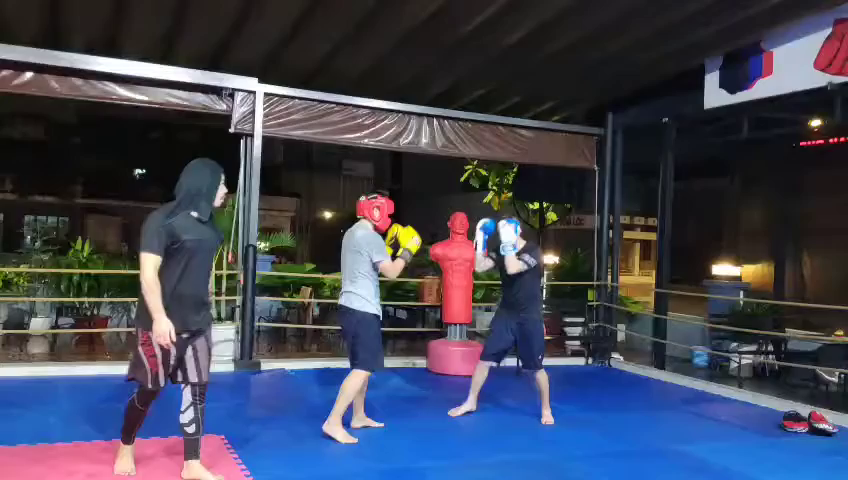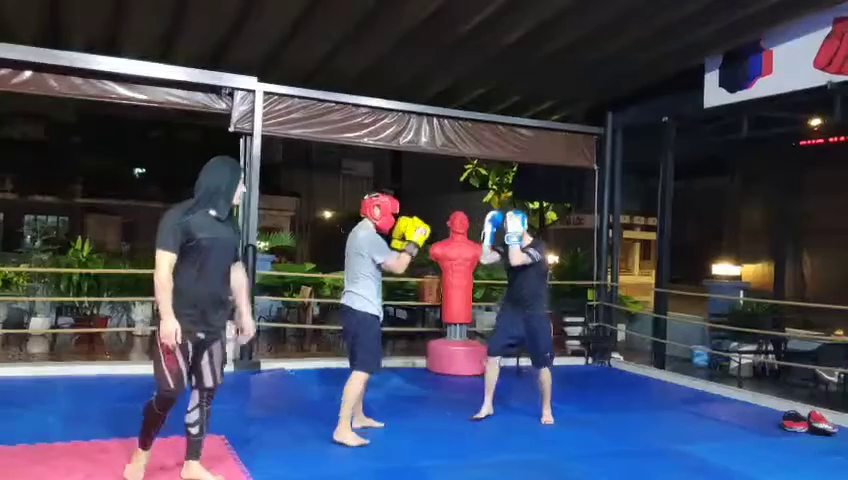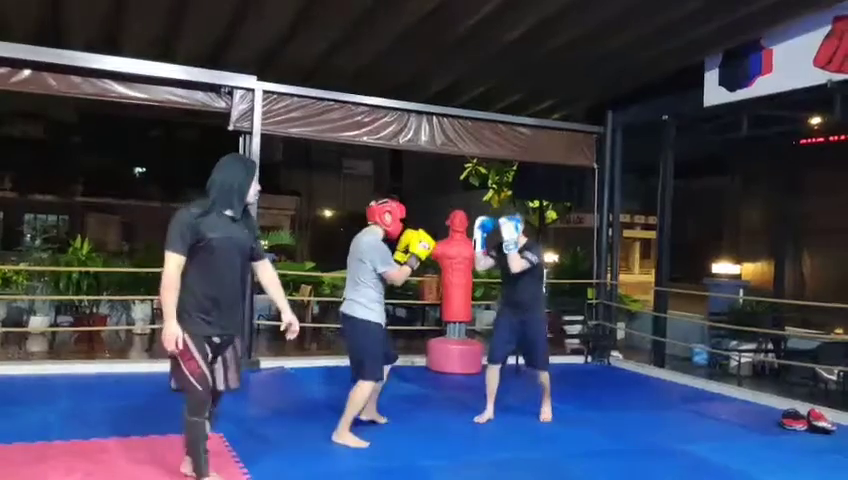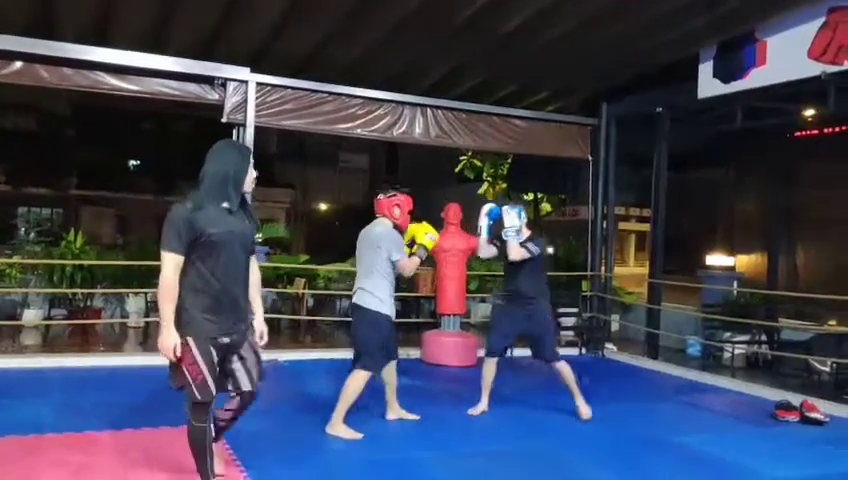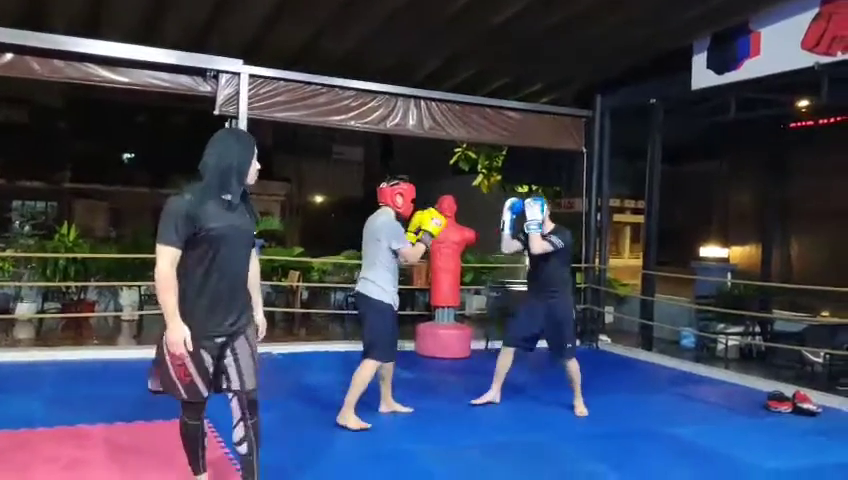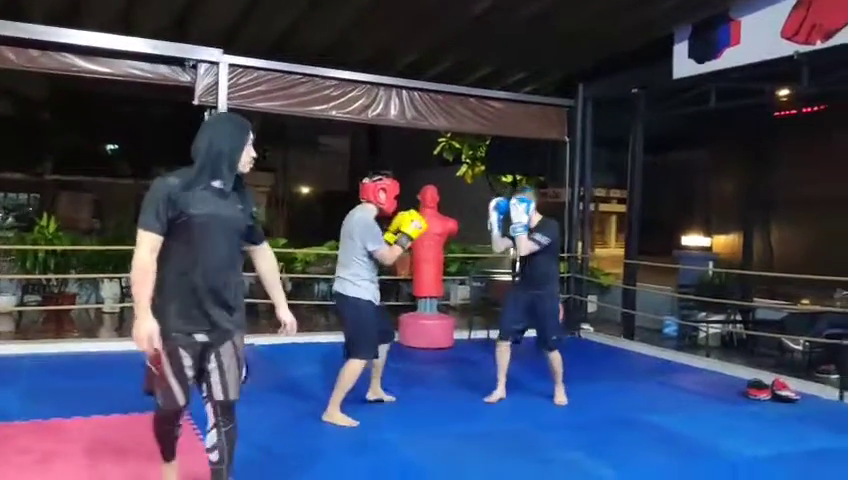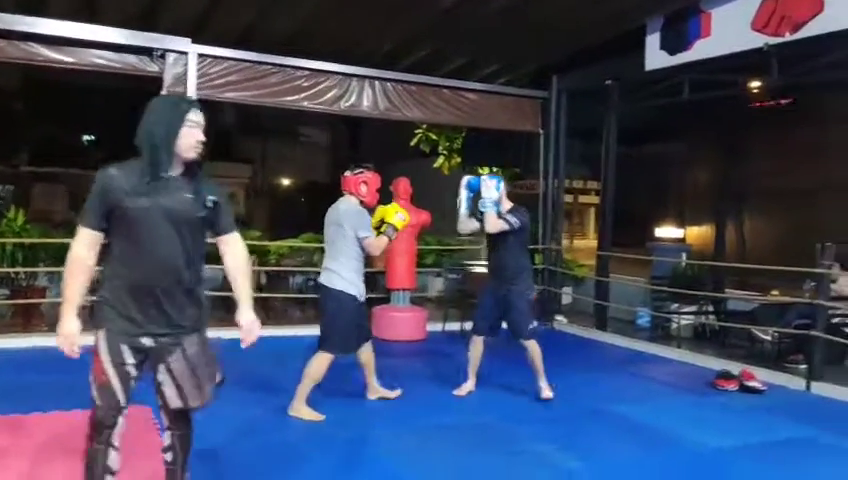
dt=0.3s
person 1, frame 1
left shoulder: (208, 224)
right shoulder: (162, 220)
right elbow: (148, 273)
right wrist: (159, 318)
left hip: (197, 323)
right hip: (164, 323)
left knee: (196, 390)
right knee: (149, 390)
right ankle: (126, 448)
person 1, frame 2
left shoulder: (228, 224)
right shoulder: (180, 219)
left elbow: (236, 271)
right elbow: (163, 270)
left wrist: (244, 314)
right wrist: (168, 318)
left hip: (214, 325)
right hip: (180, 323)
left knee: (205, 392)
right knee: (168, 391)
right ankle: (142, 453)
person 1, frame 3
left shoulder: (245, 224)
right shoulder: (191, 218)
left elbow: (263, 268)
right elbow: (171, 272)
left wrist: (285, 310)
right wrist: (169, 321)
left hip: (228, 326)
right hip: (193, 325)
left knee: (213, 397)
right knee: (198, 398)
person 1, frame 4
left shoulder: (244, 214)
right shoulder: (187, 213)
right elbow: (169, 273)
left wrist: (258, 316)
right wrist: (167, 327)
left hip: (237, 325)
right hip: (197, 327)
left knee: (248, 391)
right knee: (202, 402)
left ankle: (212, 443)
person 1, frame 5
left shoulder: (244, 206)
right shoulder: (185, 205)
right elbow: (166, 266)
left wrist: (258, 309)
right wrist: (173, 321)
left hip: (238, 323)
right hip: (195, 326)
left knee: (247, 399)
right knee: (195, 403)
person 1, frame 6
left shoulder: (241, 199)
right shoulder: (170, 188)
left elbow: (262, 254)
right elbow: (145, 253)
left wrist: (282, 306)
right wrist: (143, 313)
left hip: (226, 322)
right hip: (176, 320)
left knee: (223, 407)
right knee: (170, 405)
person 1, frame 7
left shoulder: (205, 190)
right shoulder: (114, 181)
left elbow: (232, 246)
right elbow: (85, 249)
left wrist: (245, 306)
right wrist: (69, 313)
left hip: (182, 323)
right hip: (122, 320)
left knee: (178, 412)
right knee: (106, 414)
person 2, frame 1
left shoulder: (353, 233)
right shoulder: (370, 236)
right elbow: (391, 272)
left wrist: (391, 245)
right wrist: (408, 250)
left hip: (354, 308)
right hip: (362, 310)
left knee: (362, 365)
right knee: (364, 367)
left ankle: (359, 416)
right ankle: (333, 421)
person 2, frame 2
left shoulder: (359, 233)
right shoulder: (371, 238)
left elbow: (385, 262)
right elbow: (397, 268)
left wrist: (399, 239)
right wrist: (414, 242)
left hip: (359, 309)
right hip: (362, 310)
left knee: (365, 366)
right knee: (363, 369)
left ankle: (358, 417)
right ankle: (342, 428)
person 2, frame 3
left shoulder: (365, 238)
right shoulder: (375, 245)
left elbow: (386, 272)
right elbow: (396, 279)
left wrist: (402, 252)
right wrist: (416, 256)
left hip: (365, 316)
right hip: (363, 318)
left knee: (385, 362)
right knee: (369, 377)
left ankle: (369, 410)
right ankle: (342, 431)
person 2, frame 4
left shoulder: (368, 232)
right shoulder: (389, 234)
right elbow: (407, 270)
left wrist: (407, 244)
right wrist: (423, 247)
left hip: (370, 306)
right hip: (374, 309)
left knee: (389, 358)
right knee: (366, 367)
left ankle: (393, 409)
right ankle: (336, 422)
person 2, frame 5
left shoulder: (376, 220)
right shoulder: (389, 223)
right elbow: (411, 257)
left wrist: (414, 232)
right wrist: (428, 233)
left hip: (377, 296)
right hip: (377, 298)
left knee: (388, 352)
right knee: (375, 356)
left ankle: (387, 401)
right ankle: (347, 412)
person 2, frame 6
left shoulder: (358, 216)
right shoulder: (366, 222)
right elbow: (387, 258)
left wrist: (393, 232)
right wrist: (407, 236)
left hip: (363, 293)
right hip: (356, 296)
left knee: (384, 337)
right knee: (360, 355)
left ankle: (375, 389)
right ankle: (332, 410)
person 2, frame 7
left shoulder: (338, 209)
right shoulder: (356, 211)
right elbow: (374, 249)
left wrist: (375, 225)
right wrist: (392, 227)
left hip: (346, 288)
right hip: (341, 289)
left knee: (364, 337)
right knee: (329, 349)
left ankle: (373, 388)
right ankle: (298, 404)
person 3, frame 1
left shoulder: (533, 251)
right shoulder: (502, 252)
left elbow: (512, 269)
right elbow: (479, 267)
left wrist: (507, 242)
right wrist: (480, 238)
left hip: (529, 317)
right hip: (505, 315)
left knee: (536, 367)
right knee: (485, 359)
left ankle: (546, 410)
right ankle: (471, 402)
person 3, frame 2
left shoulder: (538, 247)
right shoulder: (508, 245)
left elbow: (516, 261)
right elbow: (485, 259)
left wrist: (514, 235)
right wrist: (489, 231)
left hip: (535, 314)
right hip: (510, 311)
left knee: (542, 364)
right knee: (493, 355)
left ankle: (546, 410)
right ankle: (488, 405)
person 3, frame 3
left shoulder: (533, 249)
right shoulder: (501, 250)
left elbow: (516, 267)
right elbow: (480, 266)
left wrist: (510, 241)
right wrist: (479, 237)
left hip: (532, 316)
right hip: (507, 315)
left knee: (540, 366)
right knee: (494, 362)
left ankle: (546, 404)
right ankle: (489, 409)
person 3, frame 4
left shoulder: (538, 241)
right shoulder: (507, 239)
left elbow: (514, 256)
right elbow: (482, 253)
left wrist: (511, 228)
right wrist: (484, 224)
left hip: (536, 309)
right hip: (509, 307)
left knee: (554, 359)
right knee: (491, 354)
left ankle: (579, 400)
right ankle: (483, 402)
person 3, frame 5
left shoulder: (562, 234)
right shoulder: (530, 234)
left elbow: (537, 248)
right elbow: (506, 248)
left wrist: (533, 221)
right wrist: (508, 219)
left hip: (558, 303)
right hip: (534, 301)
left knee: (568, 355)
right knee: (509, 345)
left ankle: (578, 400)
right ankle: (494, 391)
person 3, frame 6
left shoulder: (549, 227)
right shoulder: (520, 228)
left elbow: (523, 250)
right elbow: (498, 247)
left wrist: (518, 222)
right wrist: (495, 219)
left hip: (546, 294)
right hip: (521, 291)
left knee: (550, 348)
right knee: (503, 340)
left ankle: (559, 388)
right ankle: (500, 389)
person 3, frame 7
left shoulder: (519, 214)
right shoulder: (491, 213)
left elbow: (491, 228)
right elbow: (463, 228)
left wrist: (488, 199)
right wrist: (465, 197)
left hip: (518, 286)
right hip: (494, 284)
left knee: (525, 337)
right knee: (477, 334)
left ankle: (543, 382)
right ankle: (471, 381)
